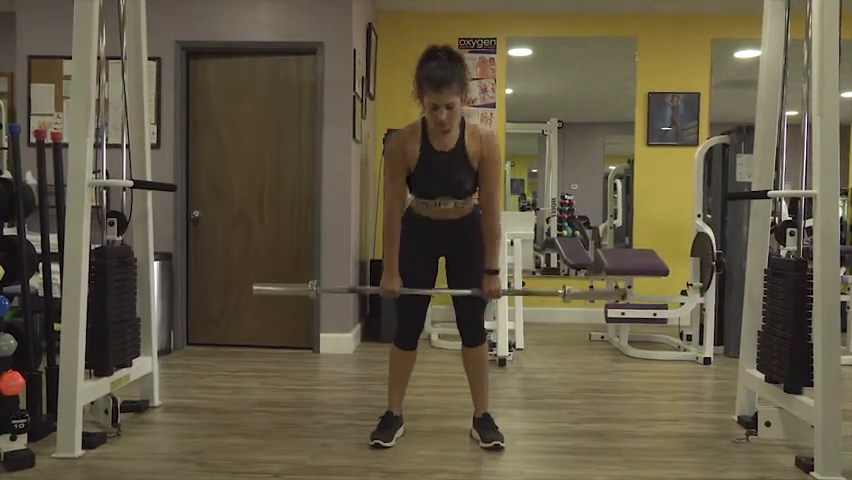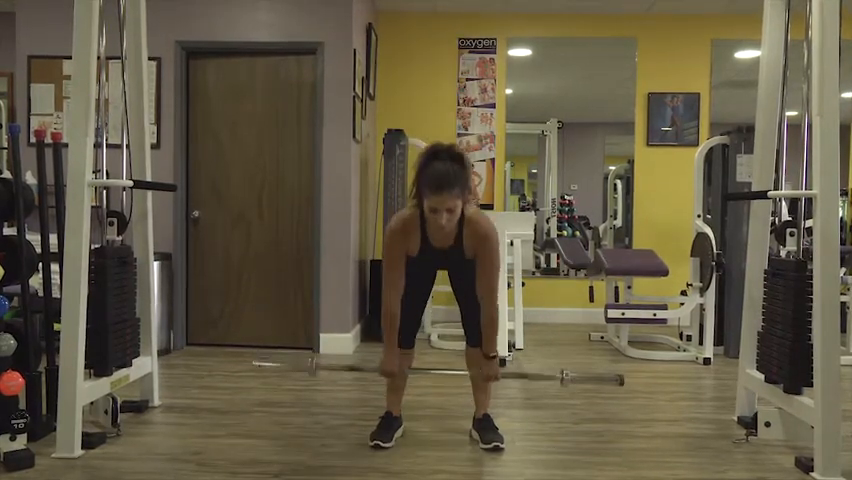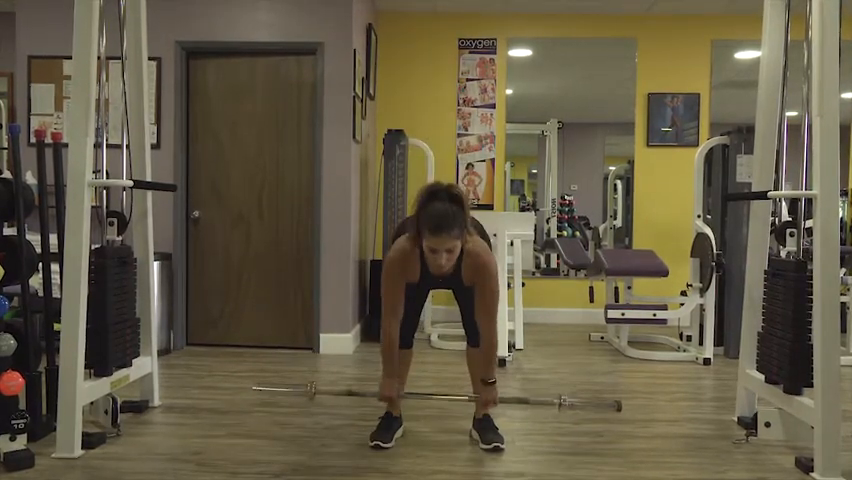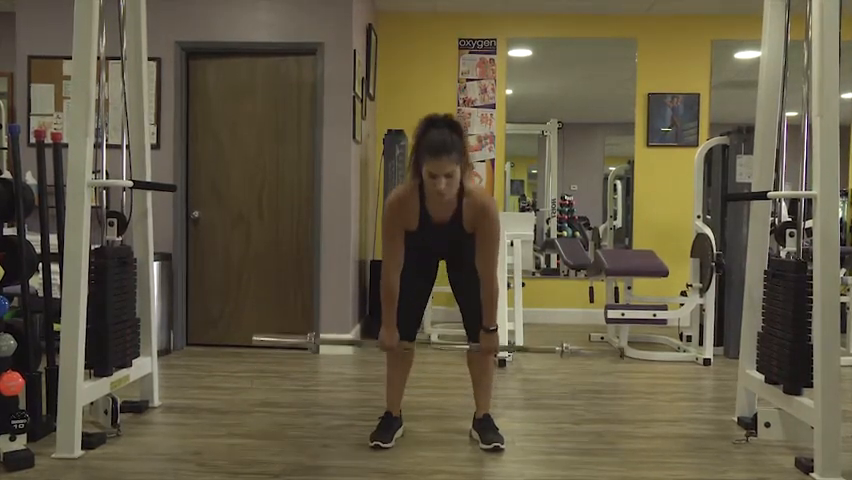
dt=0.4s
person 1, frame 1
left shoulder: (484, 143)
right shoulder: (403, 143)
left elbow: (490, 211)
right elbow: (392, 210)
left wrist: (491, 270)
right wrist: (391, 269)
left hip: (466, 237)
right hip: (417, 236)
left knee: (473, 328)
right knee: (407, 328)
left ankle: (482, 417)
right ankle: (393, 415)
person 1, frame 2
left shoulder: (482, 230)
right shoulder: (400, 228)
left elbow: (488, 303)
right elbow: (391, 299)
left wrist: (490, 355)
right wrist: (389, 351)
left hip: (464, 262)
right hip: (418, 262)
left knee: (476, 330)
right knee: (404, 330)
left ankle: (482, 418)
right ankle: (392, 415)
person 1, frame 3
left shoulder: (481, 258)
right shoulder: (399, 256)
left elbow: (488, 332)
right elbow: (390, 327)
left wrist: (488, 381)
right wrist: (389, 378)
left knee: (477, 331)
right knee: (403, 330)
left ankle: (482, 418)
right ankle: (392, 416)
person 1, frame 4
left shoulder: (482, 204)
right shoulder: (399, 202)
left elbow: (487, 274)
right elbow: (391, 271)
left wrist: (490, 329)
right wrist: (388, 327)
left hip: (464, 253)
right hip: (418, 252)
left knee: (477, 333)
right knee: (405, 332)
left ankle: (482, 418)
right ankle: (392, 416)
